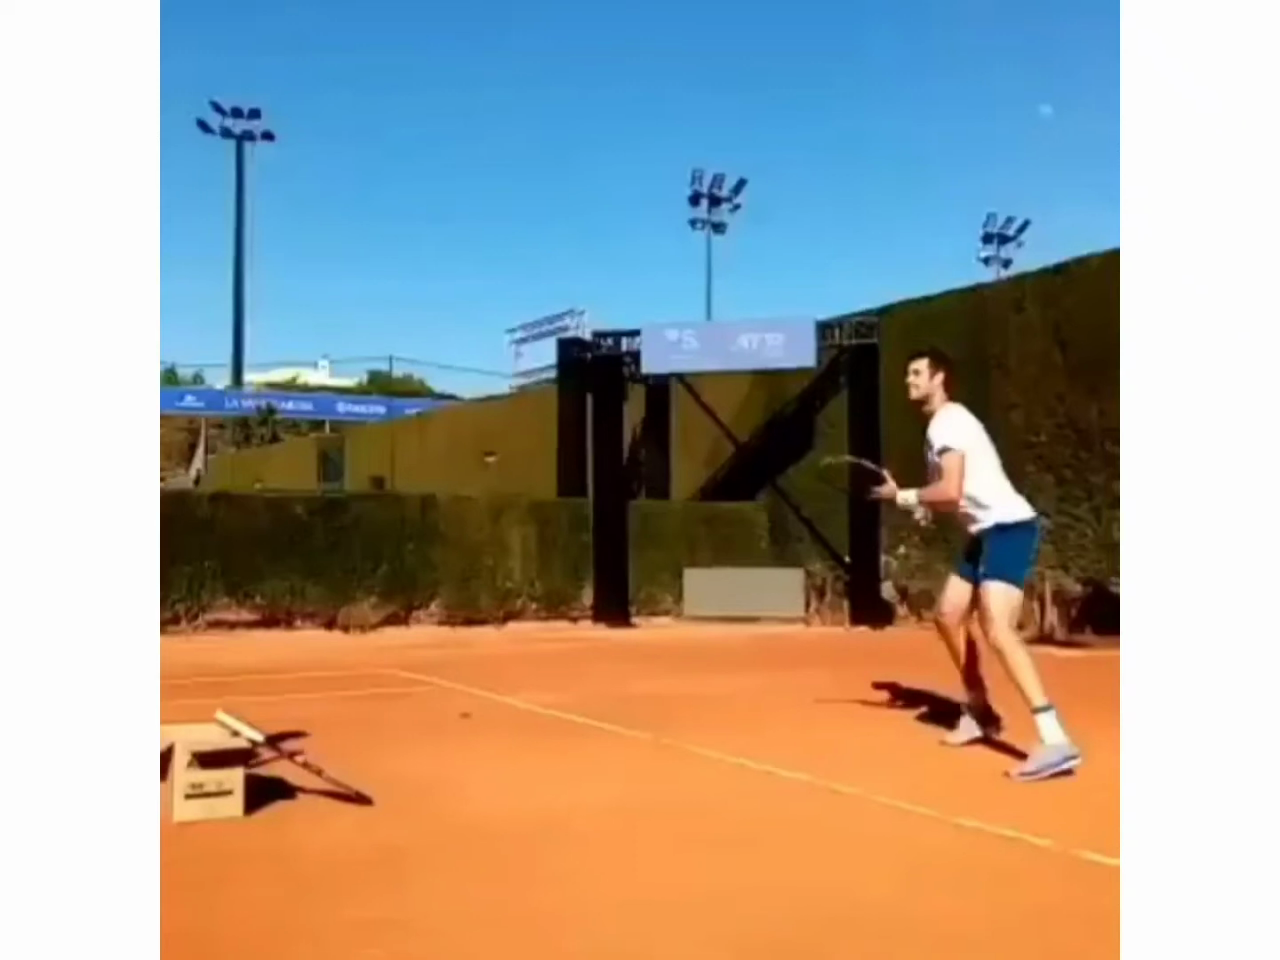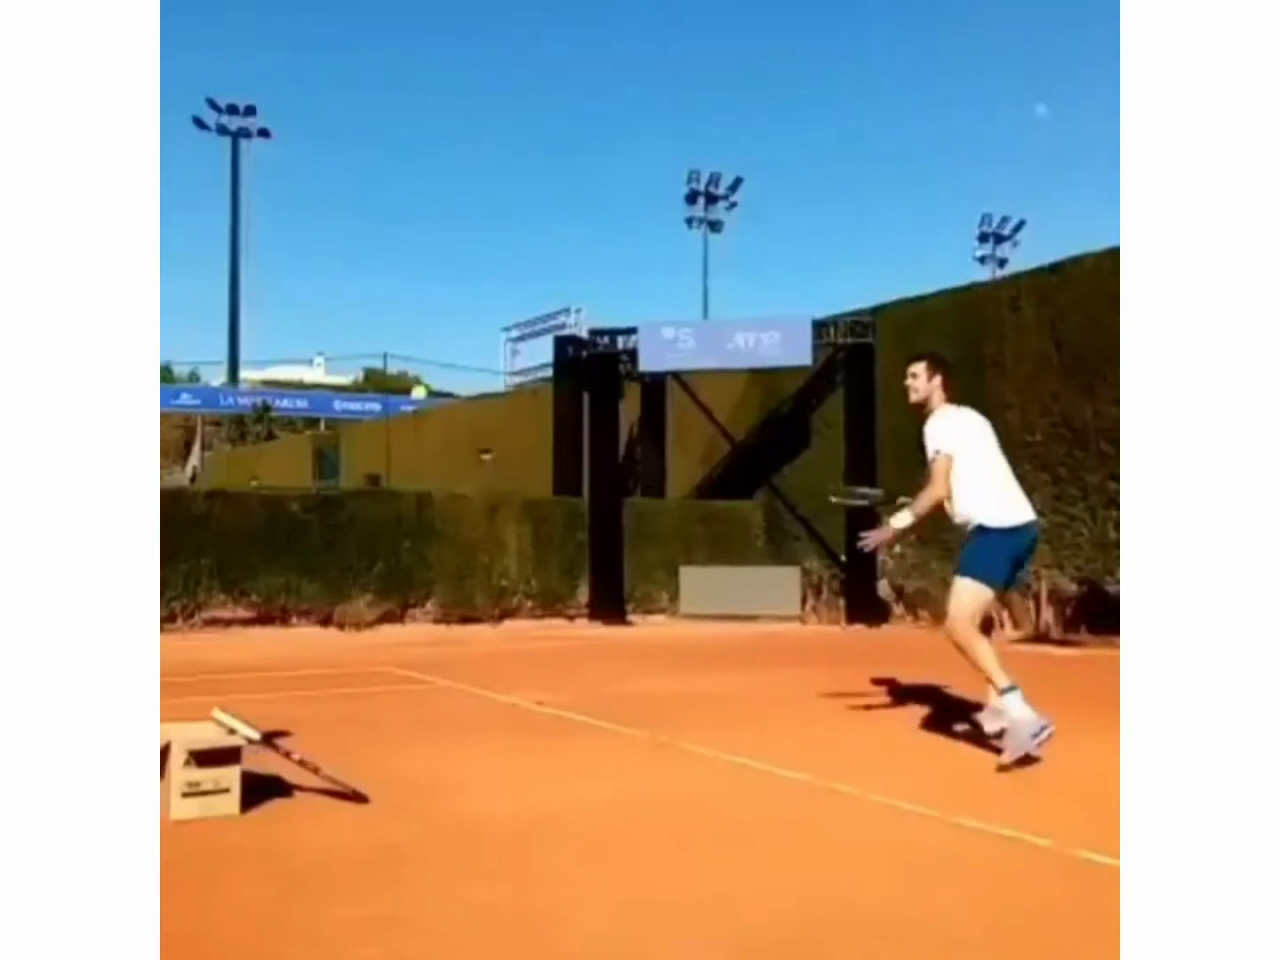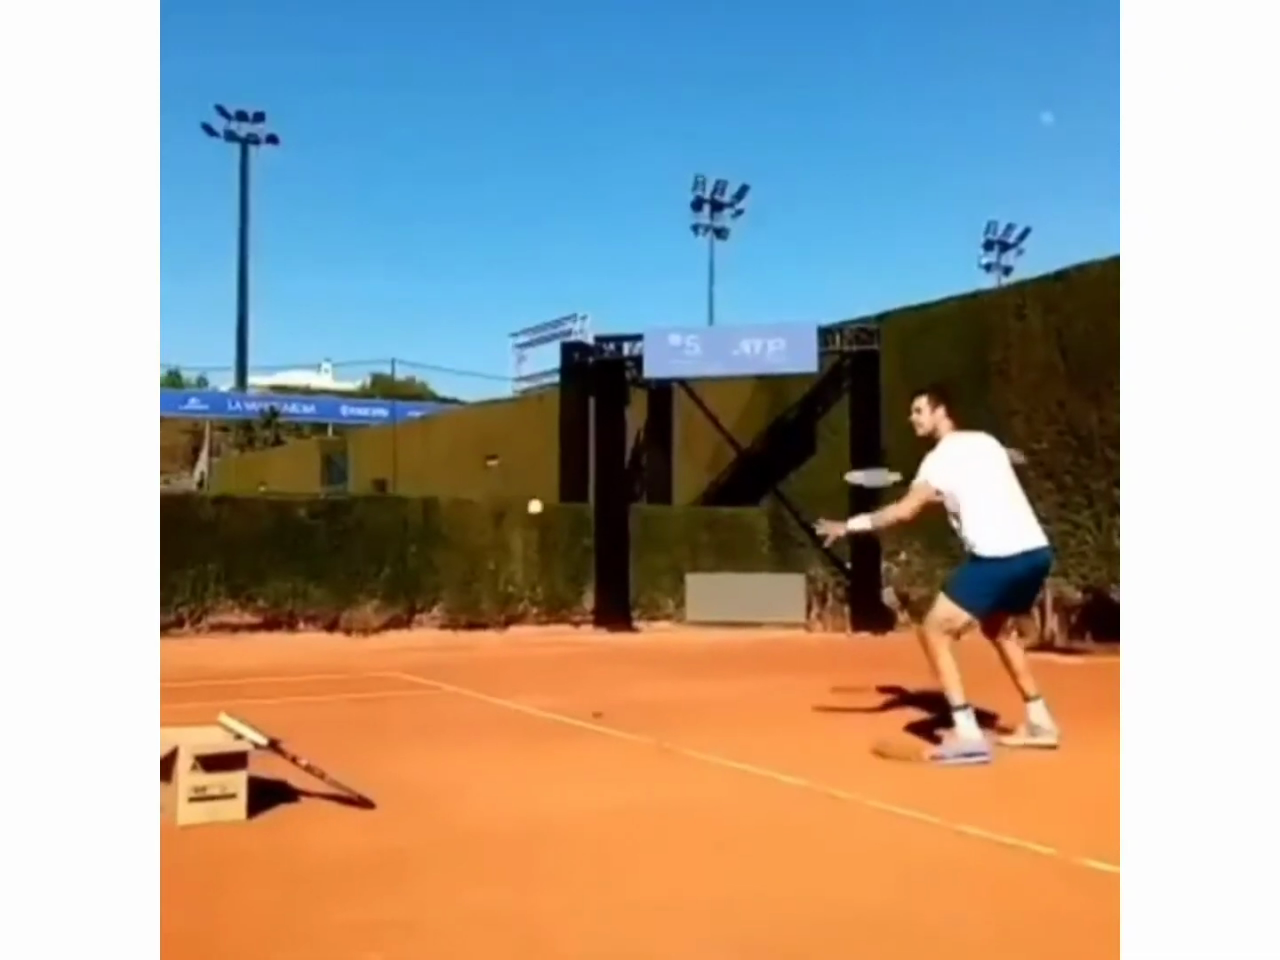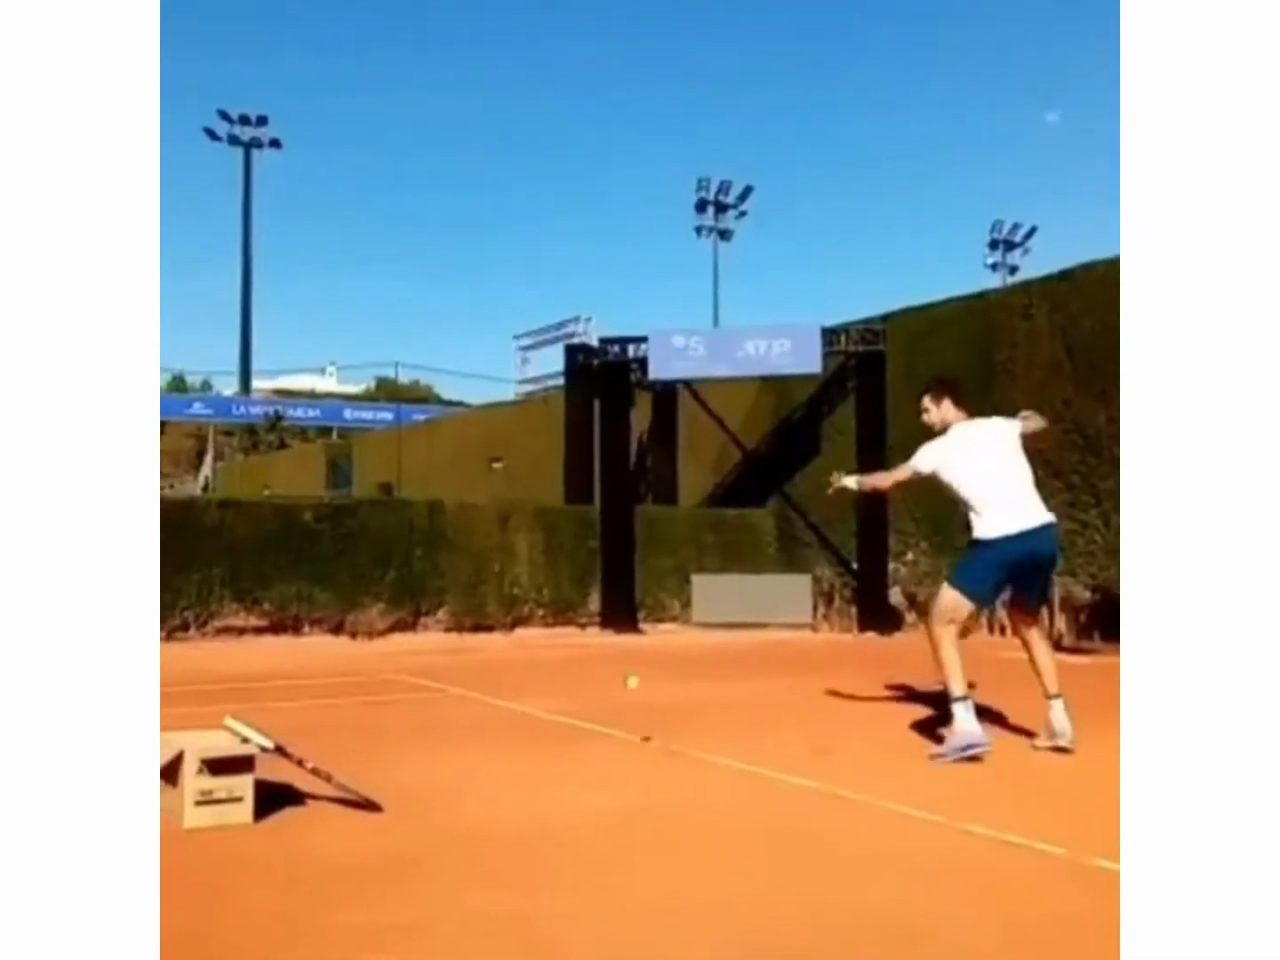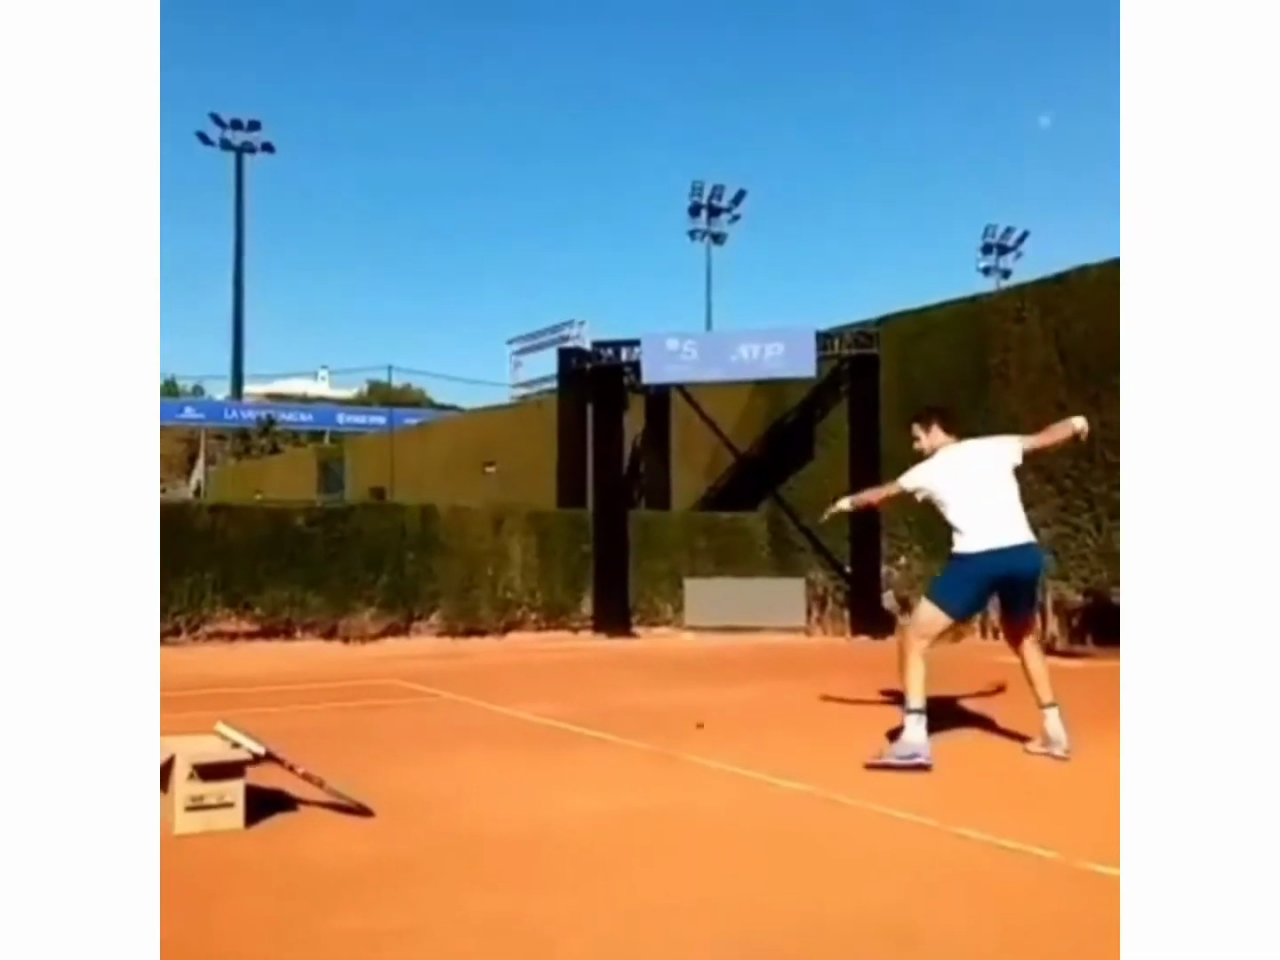
dt=0.5s
person 1, frame 1
left shoulder: (948, 421)
right shoulder: (941, 425)
left elbow: (950, 490)
left wrist: (903, 496)
right wrist: (925, 506)
left hip: (1009, 528)
right hip: (987, 531)
left knee: (998, 630)
right knee: (948, 616)
left ankle: (1056, 742)
right ankle: (980, 710)
person 1, frame 2
left shoulder: (941, 422)
right shoulder: (966, 417)
left elbow: (938, 491)
left wrist: (896, 524)
left hip: (997, 529)
right hip: (1019, 524)
left knee: (959, 626)
right knee: (963, 617)
left ankle: (1024, 717)
right ankle: (999, 708)
person 1, frame 3
left shoulder: (940, 458)
right shoulder: (985, 442)
left elbow: (905, 510)
left wrist: (847, 526)
left hip: (997, 558)
right hip: (1038, 551)
left knee: (934, 634)
right knee: (1000, 630)
left ankle: (968, 736)
right ankle: (1039, 722)
person 1, frame 4
left shoulder: (940, 448)
right shoulder: (1001, 426)
left elbow: (886, 481)
right elbow: (1038, 422)
left wrist: (849, 481)
right wrist: (1025, 416)
left hip: (999, 542)
right hip: (1043, 534)
left knee: (941, 626)
right knee: (1027, 624)
left ankle: (967, 728)
right ankle: (1059, 723)
person 1, frame 5
left shoulder: (929, 470)
right shoulder: (995, 447)
left elbow: (878, 494)
right elbow: (1045, 437)
left wrist: (844, 503)
right wrist: (1076, 424)
left hip: (978, 559)
right hip: (1026, 554)
left knee: (913, 639)
right knee: (1021, 636)
left ankle: (913, 739)
right ankle: (1054, 731)
